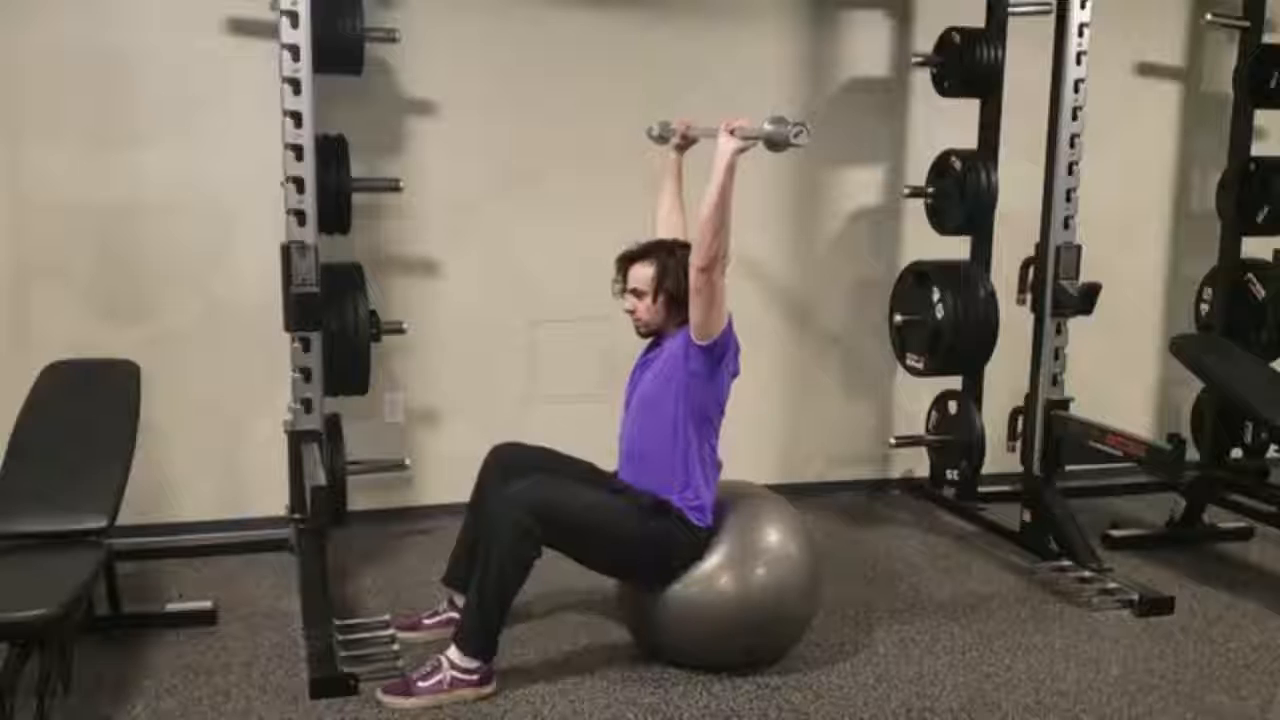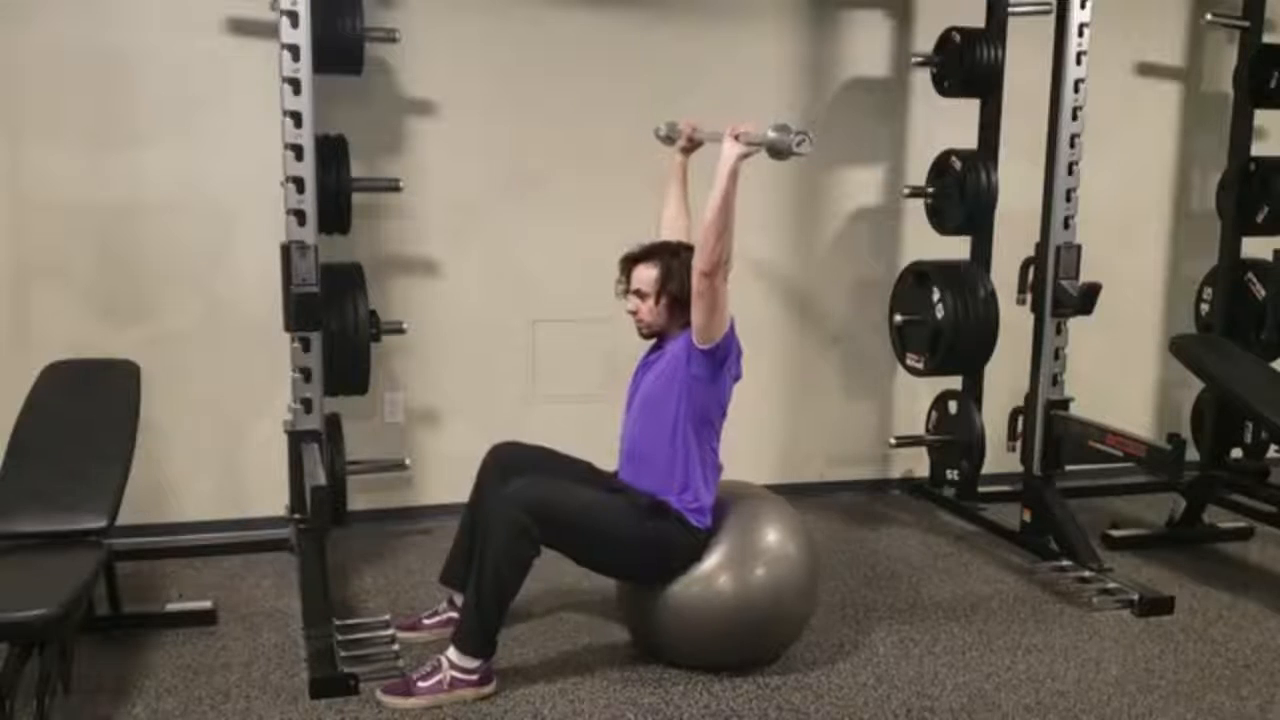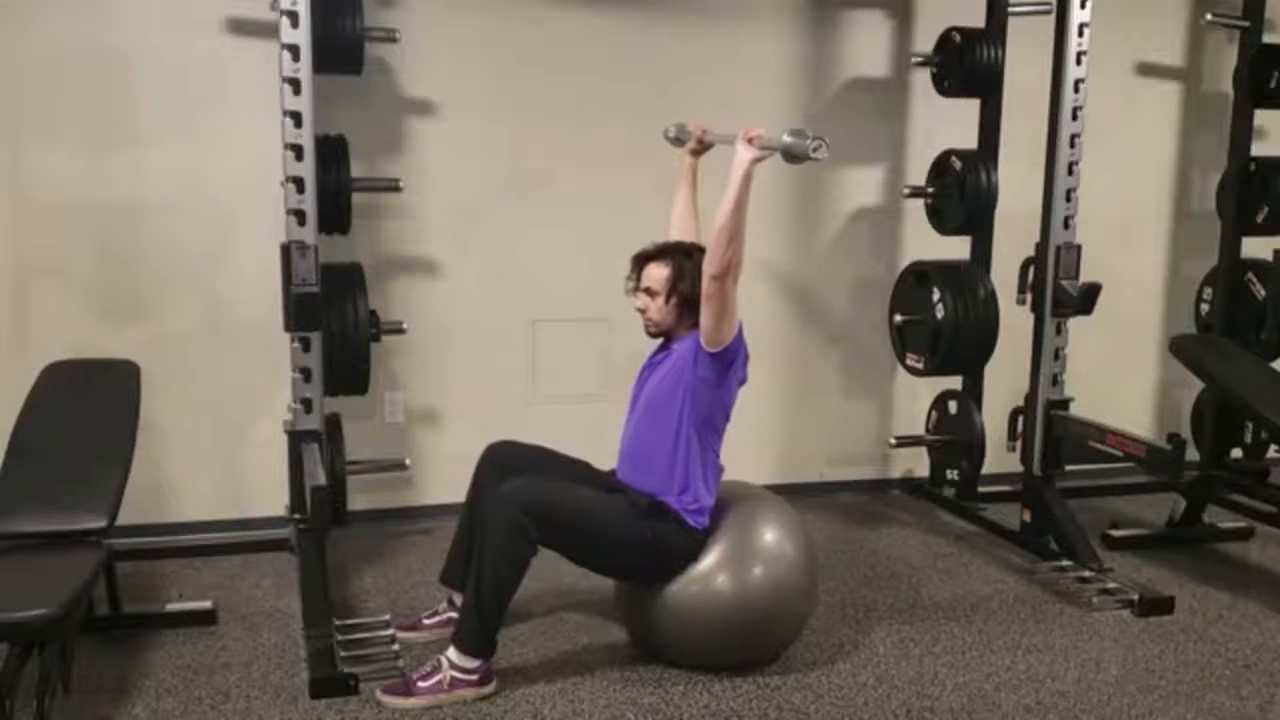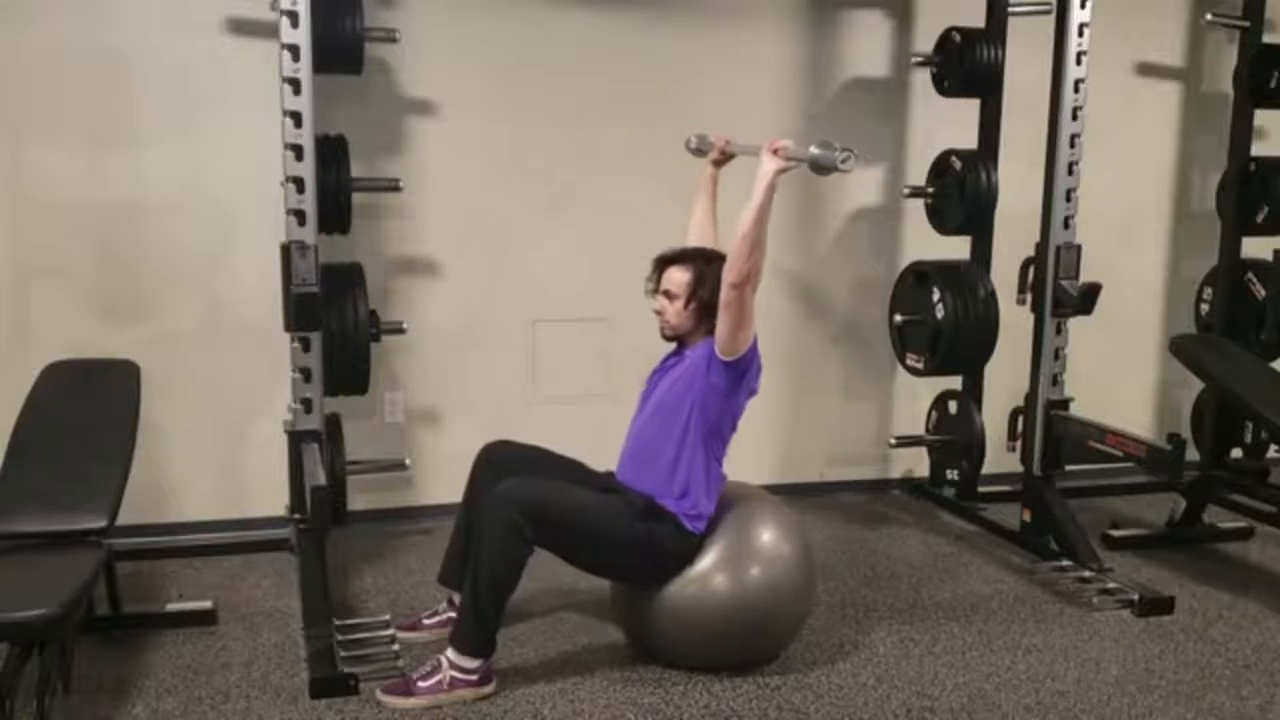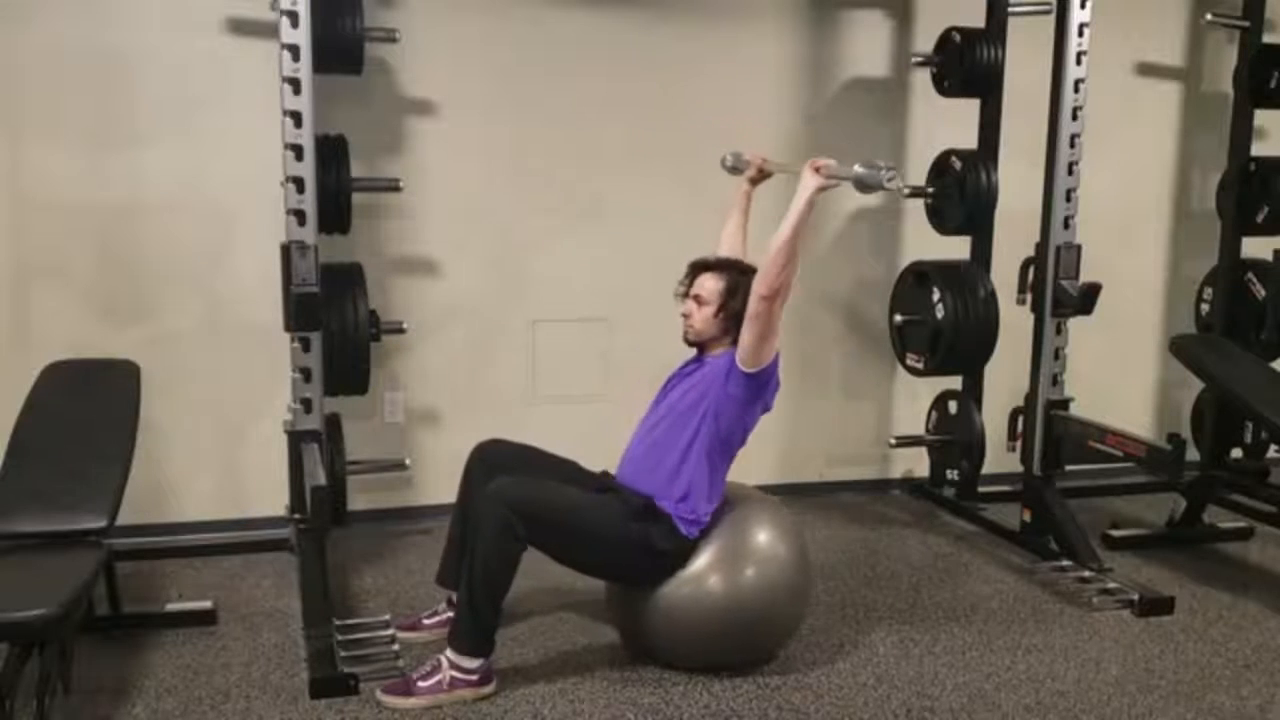
dt=0.3s
person 1, frame 1
left shoulder: (703, 350)
right shoulder: (664, 341)
left elbow: (705, 261)
right elbow: (669, 240)
left wrist: (725, 159)
right wrist: (673, 156)
left hip: (668, 529)
right hip: (634, 498)
left knee: (523, 503)
right knee: (508, 462)
left ankle: (469, 665)
right ankle: (462, 601)
person 1, frame 2
left shoulder: (705, 351)
right shoulder: (668, 342)
left elbow: (707, 266)
right elbow: (672, 243)
left wrist: (728, 165)
right wrist: (681, 159)
left hip: (666, 530)
right hip: (632, 497)
left knee: (521, 502)
right knee: (506, 462)
left ankle: (467, 666)
right ankle: (460, 603)
person 1, frame 3
left shoulder: (712, 354)
right shoulder: (674, 342)
left elbow: (718, 269)
right elbow: (682, 243)
left wrist: (743, 170)
right wrist: (689, 161)
left hip: (663, 529)
right hip: (629, 496)
left knee: (516, 501)
right knee: (503, 459)
left ankle: (469, 665)
right ankle: (461, 602)
person 1, frame 4
left shoulder: (725, 361)
right shoulder: (689, 349)
left elbow: (738, 276)
right elbow: (699, 253)
left wrist: (766, 179)
right wrist: (710, 172)
left hip: (659, 532)
right hip: (625, 499)
left knee: (511, 500)
right knee: (499, 460)
left ankle: (467, 665)
right ankle: (460, 602)
person 1, frame 5
left shoulder: (745, 373)
right shoulder: (707, 359)
left elbow: (768, 289)
right elbow: (726, 267)
left wrist: (804, 196)
right wrist: (745, 189)
left hip: (654, 535)
right hip: (622, 499)
left knee: (504, 498)
right knee: (492, 458)
left ankle: (468, 665)
right ankle: (459, 603)
